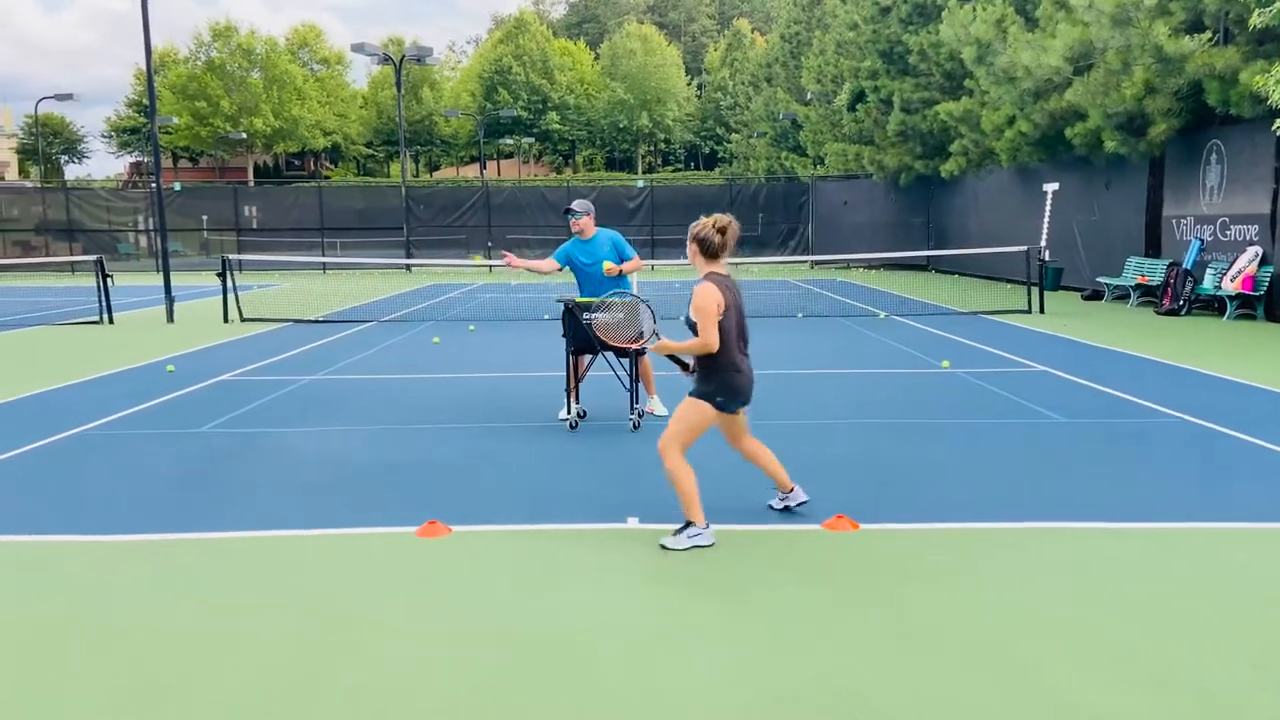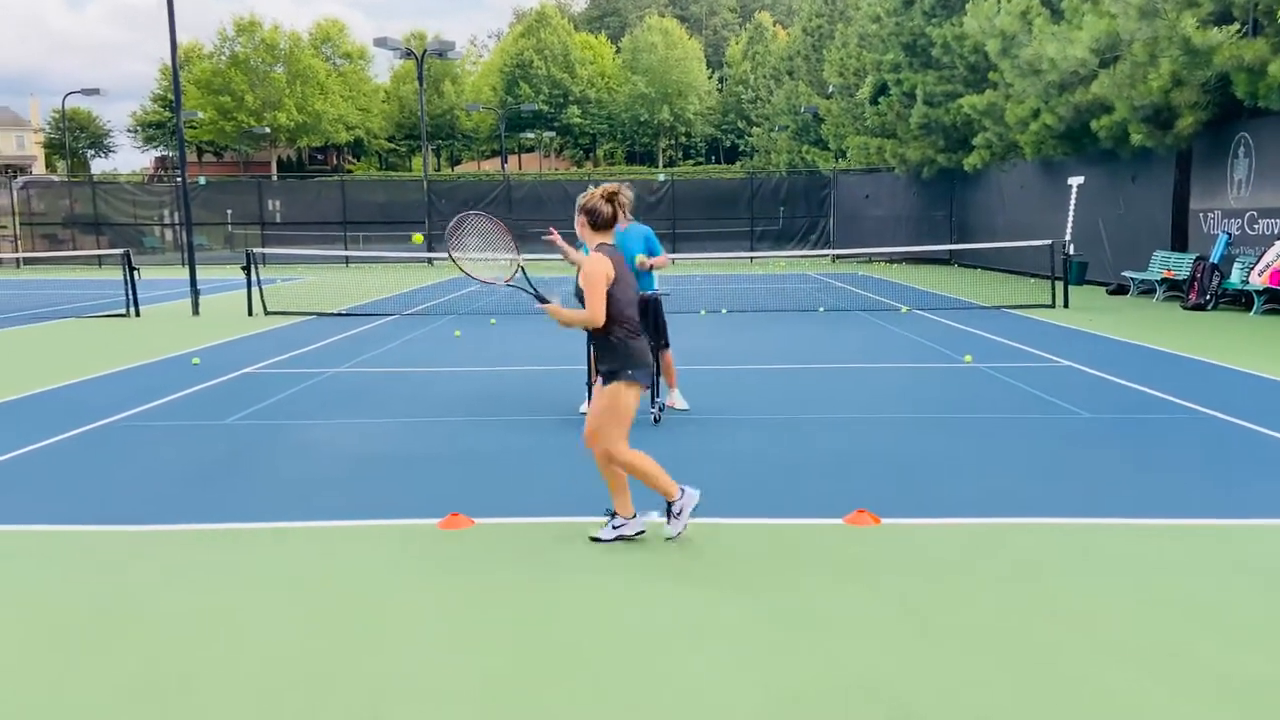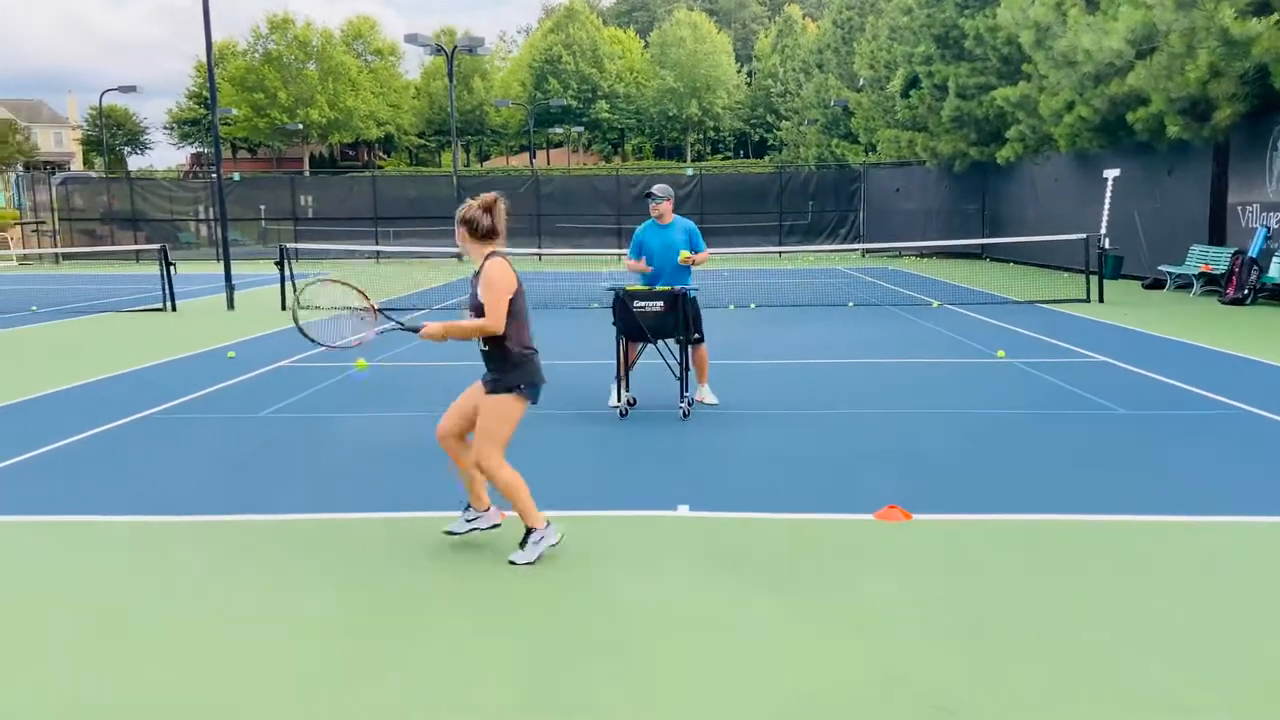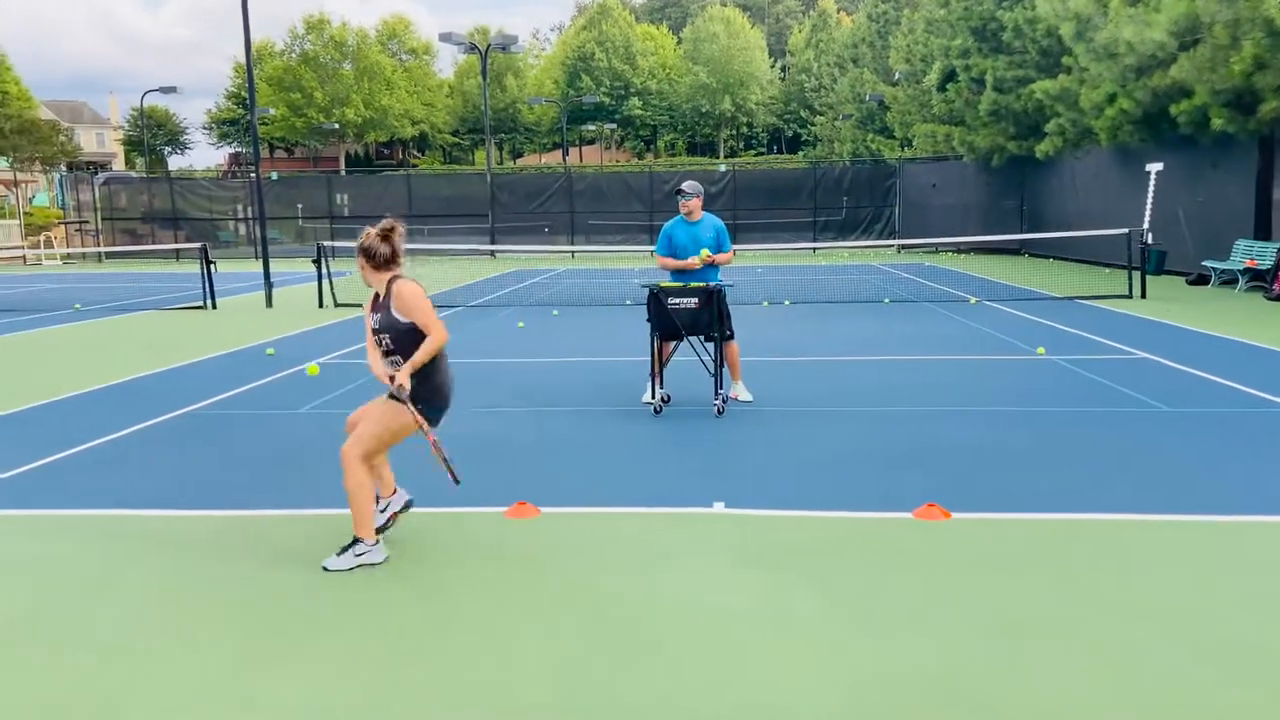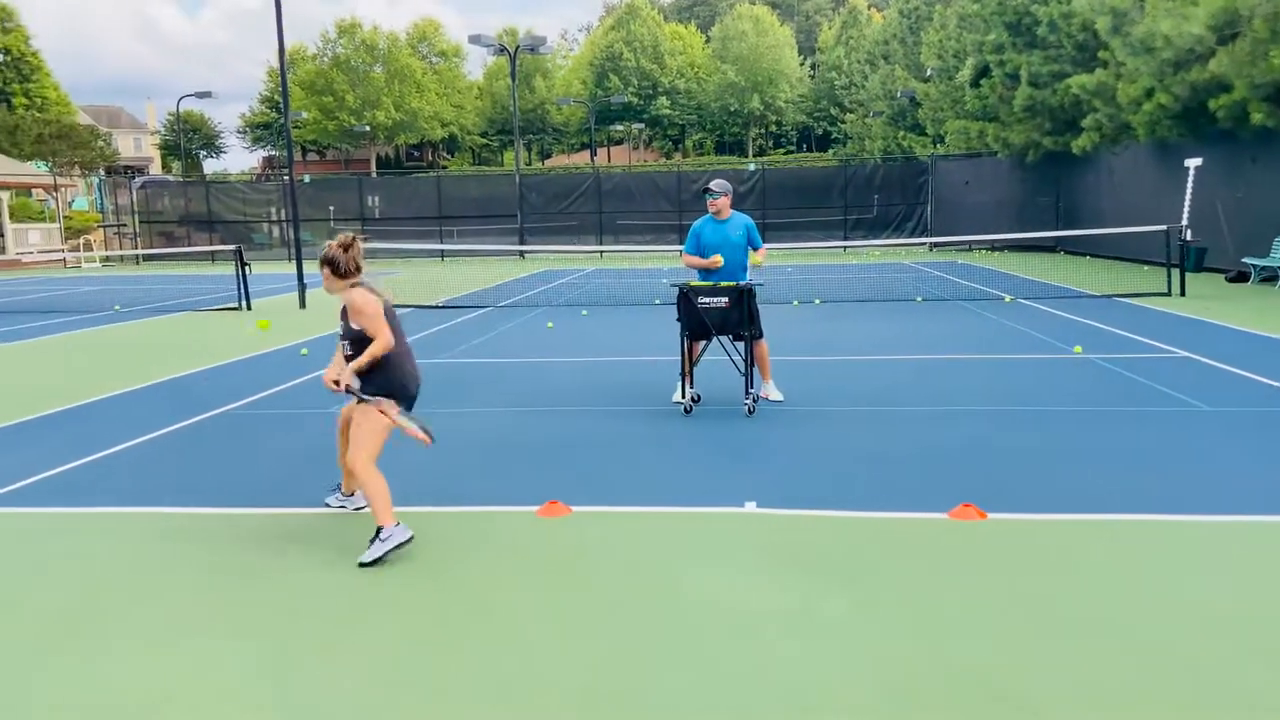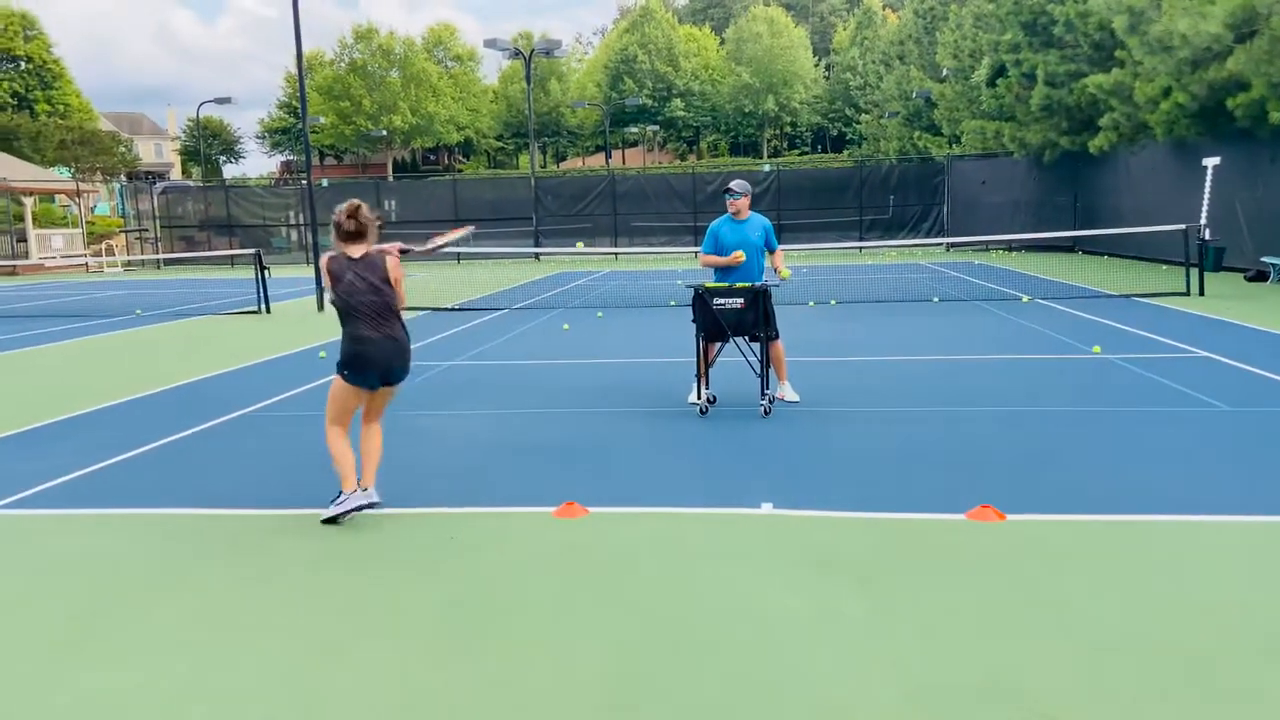
dt=0.3s
person 1, frame 1
left shoulder: (704, 290)
right shoulder: (727, 283)
left elbow: (709, 344)
left wrist: (672, 346)
right wrist: (684, 347)
left hip: (717, 385)
right hip: (735, 380)
left knee: (669, 449)
right knee: (741, 441)
left ankle: (697, 527)
right ankle: (790, 490)
person 1, frame 2
left shoulder: (594, 260)
right shoulder: (613, 257)
left elbow: (596, 318)
left wrist: (560, 312)
right wrist: (571, 317)
left hip: (624, 362)
right hip: (617, 362)
left knee: (611, 448)
right knee: (595, 436)
left ankle: (677, 496)
right ankle: (625, 517)
person 1, frame 3
left shoulder: (496, 268)
right shoulder: (482, 271)
left elbow: (494, 324)
right elbow: (480, 323)
left wrist: (446, 329)
right wrist: (446, 330)
left hip: (515, 375)
right hip: (499, 374)
left knee: (486, 459)
right knee: (448, 432)
left ankle: (539, 530)
right ankle: (481, 509)
person 1, frame 4
left shoulder: (404, 289)
right shoulder: (374, 303)
left elbow: (439, 335)
right elbow: (375, 351)
left wrist: (406, 370)
right wrist: (387, 375)
left hip: (424, 393)
right hip: (407, 391)
left knee: (351, 454)
right knee: (356, 424)
left ankle: (366, 543)
right ankle: (391, 496)
person 1, frame 5
left shoulder: (357, 297)
right shoulder: (352, 299)
left elbow: (386, 342)
right elbow: (344, 353)
left wrist: (352, 368)
right wrist: (335, 372)
left hip: (388, 386)
right hip: (395, 383)
left knee: (359, 461)
right knee: (347, 423)
left ankle: (390, 530)
right ankle: (352, 493)
person 1, frame 6
left shoulder: (328, 264)
right shoulder: (389, 262)
left wrist: (379, 252)
left hip: (360, 356)
right hip: (398, 354)
left knee: (335, 427)
right knee: (372, 419)
left ankle: (351, 493)
right ankle: (367, 489)
person 2, frame 1
left shoulder: (613, 238)
right shoulder: (570, 248)
left elbow: (637, 262)
right elbow: (547, 266)
left wrist: (620, 269)
right wrist: (520, 263)
left knee: (640, 354)
right knee: (577, 353)
left ankle: (653, 400)
right ankle: (572, 402)
person 2, frame 2
left shoulder: (643, 232)
left elbow: (663, 259)
right elbow: (580, 260)
left wrist: (649, 263)
right wrist: (562, 246)
left hip: (647, 301)
left knee: (662, 347)
left ankle: (673, 394)
person 2, frame 3
left shoulder: (688, 227)
right shoulder: (642, 231)
left elbow: (705, 254)
right elbow: (630, 262)
left wrist: (693, 259)
right wrist: (638, 267)
left knee: (697, 341)
right knee: (632, 341)
left ankle: (703, 388)
right ankle: (620, 389)
person 2, frame 4
left shoulder: (716, 224)
right shoulder: (670, 227)
left elbow: (729, 256)
right elbow: (661, 260)
left wrist: (712, 259)
right wrist: (684, 264)
left knee: (728, 338)
right knee: (664, 338)
left ankle: (737, 386)
right ankle: (654, 386)
person 2, frame 5
left shoulder: (745, 222)
right shoulder: (699, 226)
left elbow: (759, 248)
right elbow: (687, 258)
left wrist: (758, 258)
right wrist: (706, 263)
left knee: (756, 337)
right knee: (693, 338)
left ankle: (767, 385)
right ankle: (685, 385)
person 2, frame 6
left shoulder: (763, 224)
right shoulder: (716, 226)
left elbow: (775, 251)
right elbow: (704, 258)
left wrist: (779, 267)
right wrist: (727, 261)
left knee: (772, 338)
right knee: (709, 339)
left ankle: (783, 386)
right ankle: (700, 387)
